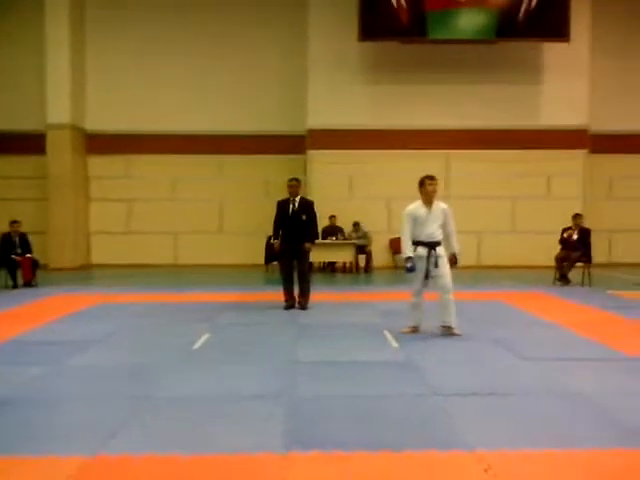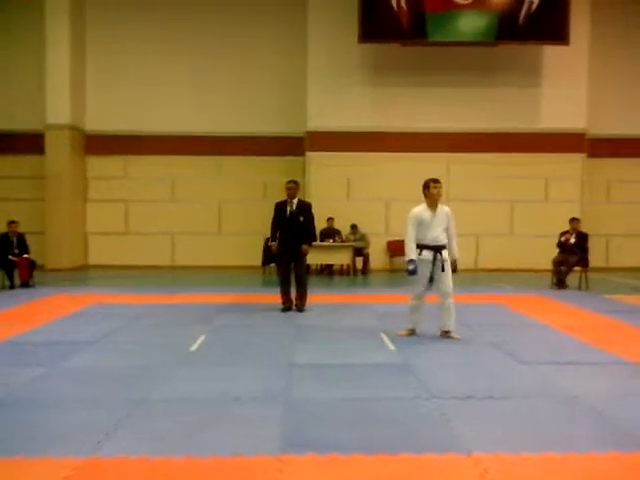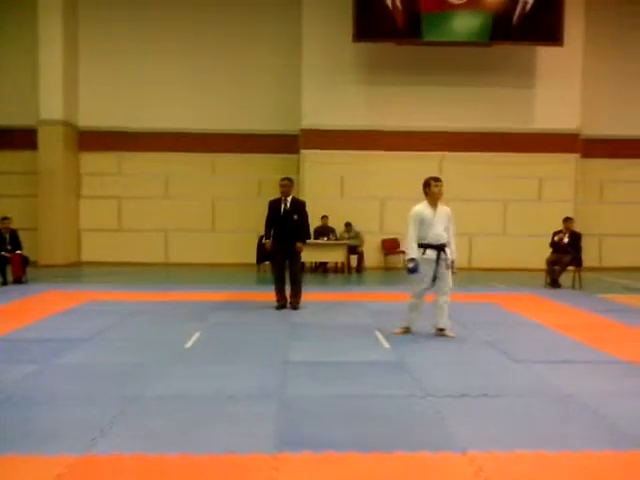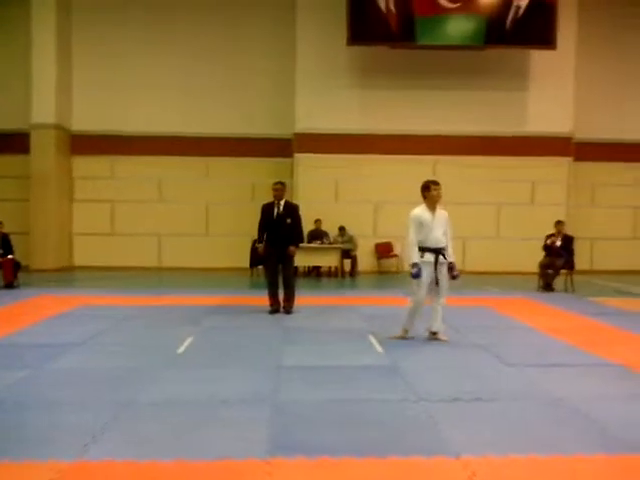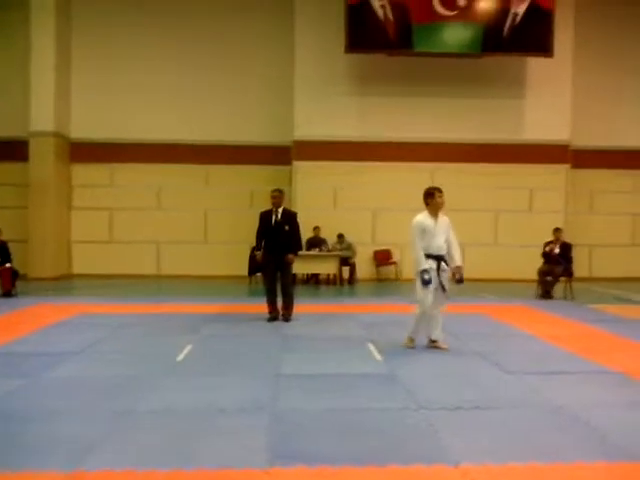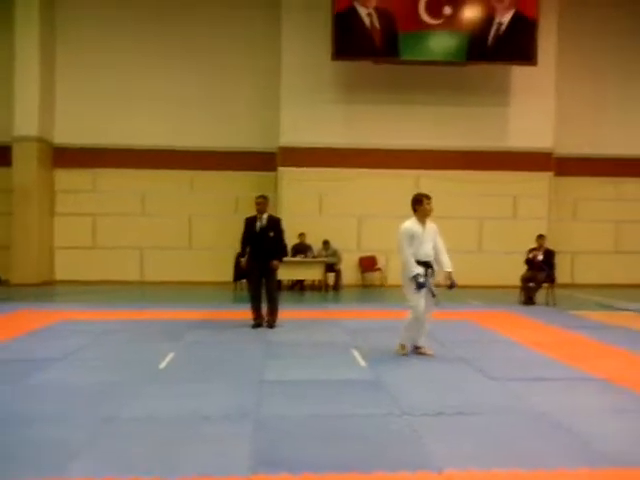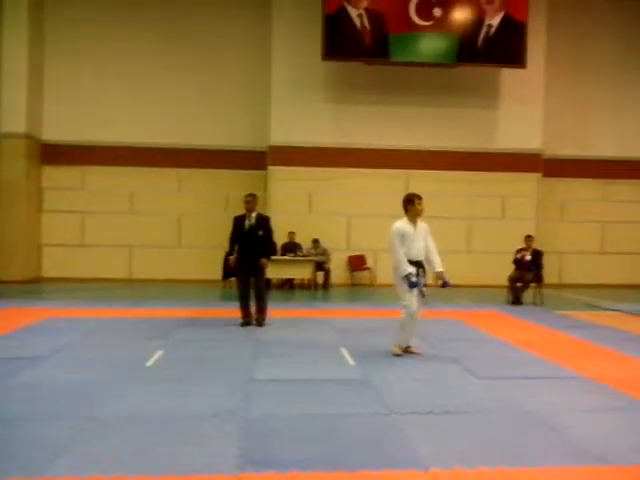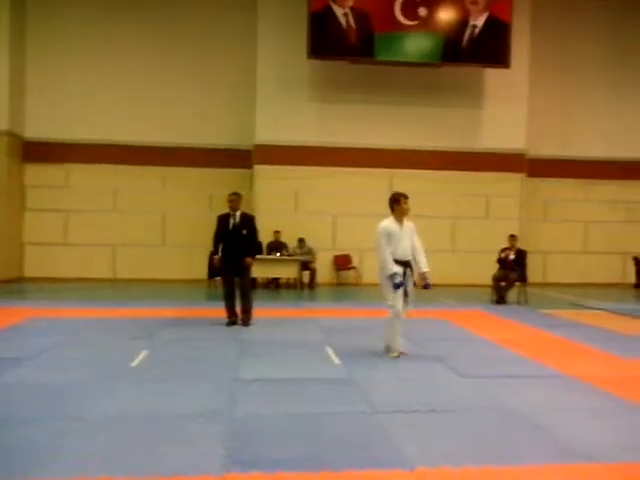
dt=0.1s
person 1, frame 1
left shoulder: (443, 209)
right shoulder: (412, 210)
left elbow: (449, 231)
right elbow: (406, 235)
left wrist: (453, 252)
right wrist: (408, 257)
left hip: (438, 252)
right hip: (419, 253)
left knee: (446, 287)
right knee: (417, 290)
left ankle: (448, 325)
right ankle: (415, 324)
person 1, frame 2
left shoulder: (446, 212)
right shoulder: (416, 213)
left elbow: (451, 236)
right elbow: (410, 237)
left wrist: (454, 257)
right wrist: (411, 260)
left hip: (441, 255)
right hip: (424, 256)
left knee: (447, 293)
right knee: (419, 293)
left ankle: (447, 328)
right ankle: (412, 327)
person 1, frame 3
left shoulder: (446, 211)
right shoulder: (417, 211)
left elbow: (450, 236)
right elbow: (412, 236)
left wrist: (452, 258)
right wrist: (411, 258)
left hip: (442, 255)
right hip: (425, 255)
left knee: (444, 292)
right knee: (419, 292)
left ankle: (442, 326)
right ankle: (408, 325)
person 1, frame 4
left shoulder: (444, 215)
right shoulder: (417, 214)
left elbow: (448, 239)
right elbow: (412, 240)
left wrist: (451, 262)
right wrist: (414, 263)
left hip: (441, 259)
right hip: (424, 259)
left knee: (439, 296)
right knee: (419, 296)
left ankle: (435, 330)
right ankle: (406, 328)
person 1, frame 5
left shoulder: (445, 221)
right shoulder: (419, 221)
left elbow: (452, 244)
right elbow: (417, 247)
left wrist: (458, 266)
right wrist: (423, 270)
left hip: (442, 265)
right hip: (428, 265)
left knee: (438, 304)
right knee: (426, 304)
left ankle: (434, 338)
right ankle: (412, 336)
person 1, frame 6
left shoulder: (433, 227)
right shoulder: (407, 227)
left elbow: (440, 250)
right elbow: (406, 254)
left wrist: (448, 271)
right wrist: (416, 275)
left hip: (427, 271)
right hip: (413, 271)
left knee: (425, 310)
right knee: (417, 310)
left ankle: (417, 345)
right ankle: (404, 343)
person 1, frame 7
left shoulder: (424, 227)
right shoulder: (398, 227)
left elbow: (431, 250)
right elbow: (398, 254)
left wrist: (439, 271)
right wrist: (408, 274)
left hip: (419, 271)
right hip: (404, 271)
left knee: (415, 310)
right knee: (411, 309)
left ankle: (406, 344)
right ankle: (399, 343)
person 1, frame 8
left shoulder: (410, 227)
right shoulder: (384, 226)
left elbow: (417, 250)
right elbow: (384, 252)
left wrist: (423, 271)
right wrist: (393, 274)
left hip: (407, 271)
right hip: (391, 271)
left knee: (402, 309)
right knee: (397, 309)
left ankle: (392, 344)
right ankle: (395, 346)
person 2, frame 1
left shoulder: (308, 204)
right shoulder: (281, 204)
left elbow: (312, 224)
right elbow: (277, 222)
left wrist: (310, 241)
right wrist: (276, 239)
left hip: (302, 244)
right hip: (285, 243)
left knee: (303, 273)
right knee: (286, 273)
left ankle: (303, 300)
right ankle: (289, 300)
person 2, frame 2
left shoulder: (306, 206)
right shoulder: (279, 205)
left elbow: (310, 226)
right elbow: (275, 224)
left wrist: (307, 243)
right wrist: (273, 241)
left hip: (299, 246)
right hip: (283, 245)
left knee: (300, 275)
right knee: (283, 275)
left ankle: (300, 302)
right ankle: (286, 302)
person 2, frame 3
left shoulder: (300, 204)
right shoulder: (273, 203)
left elbow: (304, 224)
right elbow: (269, 222)
left wrist: (301, 241)
right wrist: (268, 239)
left hip: (294, 243)
right hip: (277, 243)
left knee: (295, 273)
right knee: (278, 273)
left ankle: (295, 300)
right ankle: (281, 300)
person 2, frame 4
left shoulder: (293, 207)
right shoulder: (266, 207)
left elbow: (297, 228)
right elbow: (262, 226)
left wrist: (294, 245)
right wrist: (260, 243)
left hip: (286, 247)
right hip: (270, 247)
left knee: (288, 277)
right knee: (271, 277)
left ankle: (288, 304)
right ankle: (274, 304)
person 2, frame 5
left shoulder: (291, 215)
right shoulder: (264, 215)
left elbow: (296, 235)
right elbow: (260, 234)
left wrist: (293, 253)
right wrist: (258, 250)
left hip: (285, 255)
right hip: (268, 255)
left knee: (287, 285)
right knee: (269, 285)
left ankle: (287, 312)
right ankle: (273, 312)
person 2, frame 6
left shoulder: (275, 221)
right shoulder: (249, 221)
left elbow: (280, 241)
right elbow: (245, 240)
left wrist: (277, 259)
right wrist: (243, 257)
left hip: (269, 261)
right hip: (253, 261)
left knee: (271, 291)
right knee: (254, 291)
left ankle: (271, 318)
right ankle: (257, 318)
person 2, frame 7
left shoulder: (264, 220)
right shoulder: (238, 219)
left elbow: (269, 240)
right elbow: (233, 238)
left wrist: (266, 257)
right wrist: (232, 255)
left hip: (258, 260)
right hip: (242, 259)
left knee: (260, 289)
right knee: (243, 289)
left ankle: (260, 317)
right ankle: (246, 317)
person 2, frame 8
left shoulder: (249, 218)
right shoulder: (222, 218)
left elbow: (254, 239)
right elbow: (217, 237)
left wrist: (251, 256)
right wrist: (216, 254)
left hip: (243, 259)
right hip: (226, 259)
left knee: (245, 289)
right knee: (228, 289)
left ankle: (246, 316)
right ankle: (232, 316)
